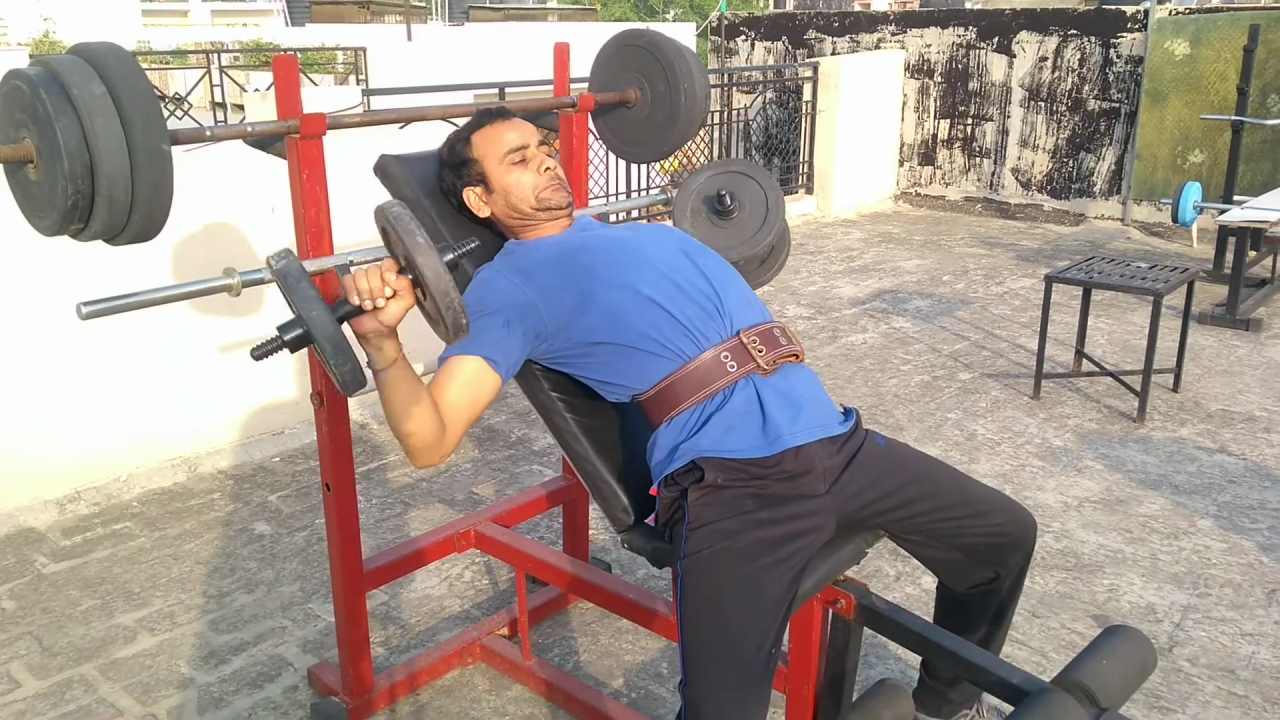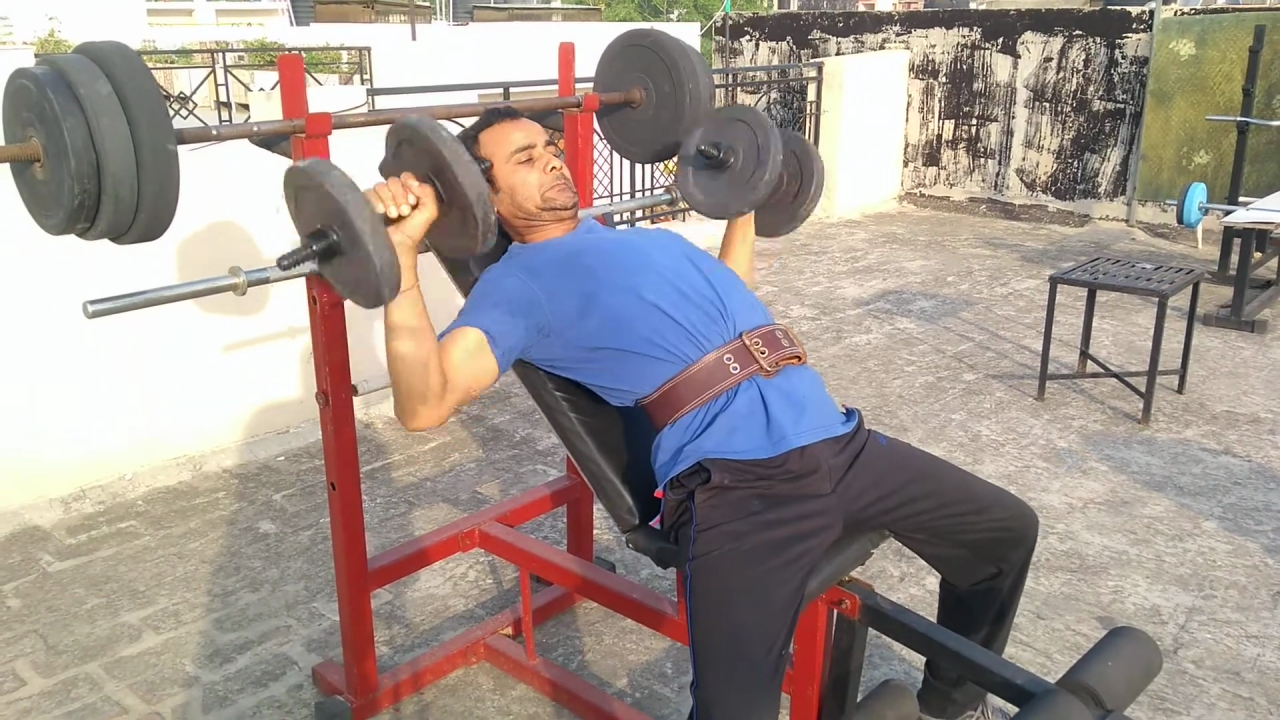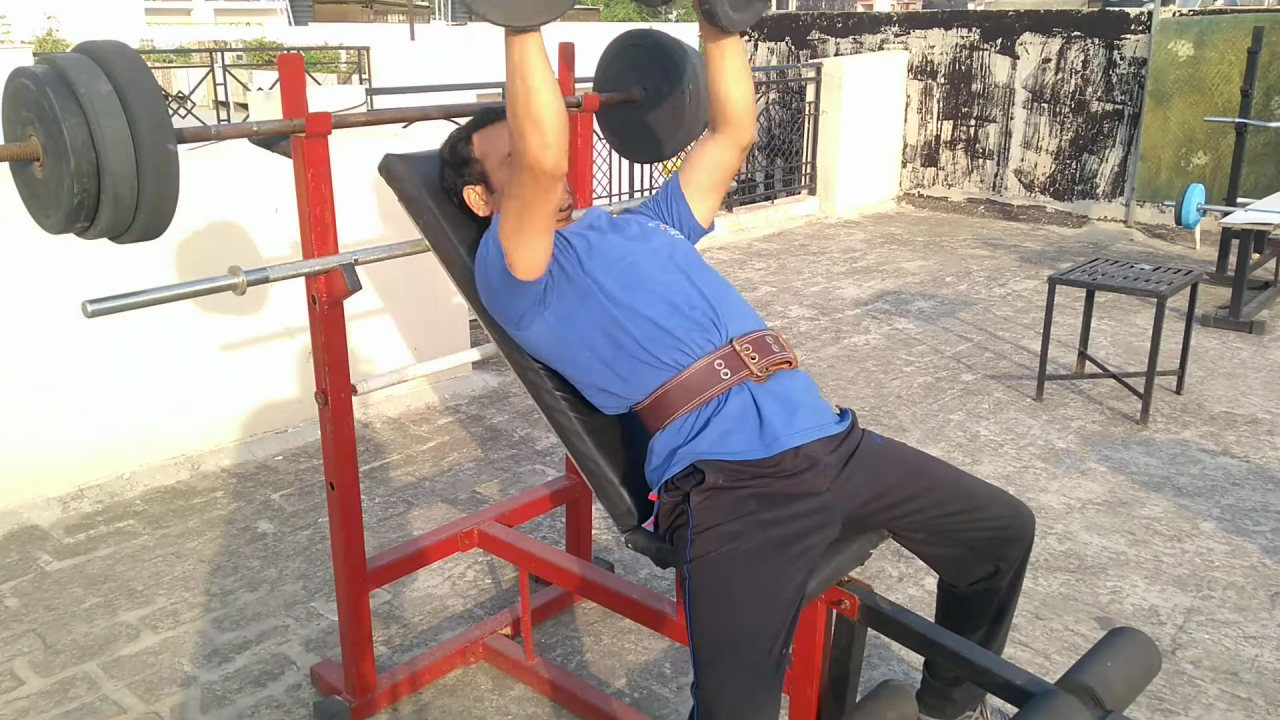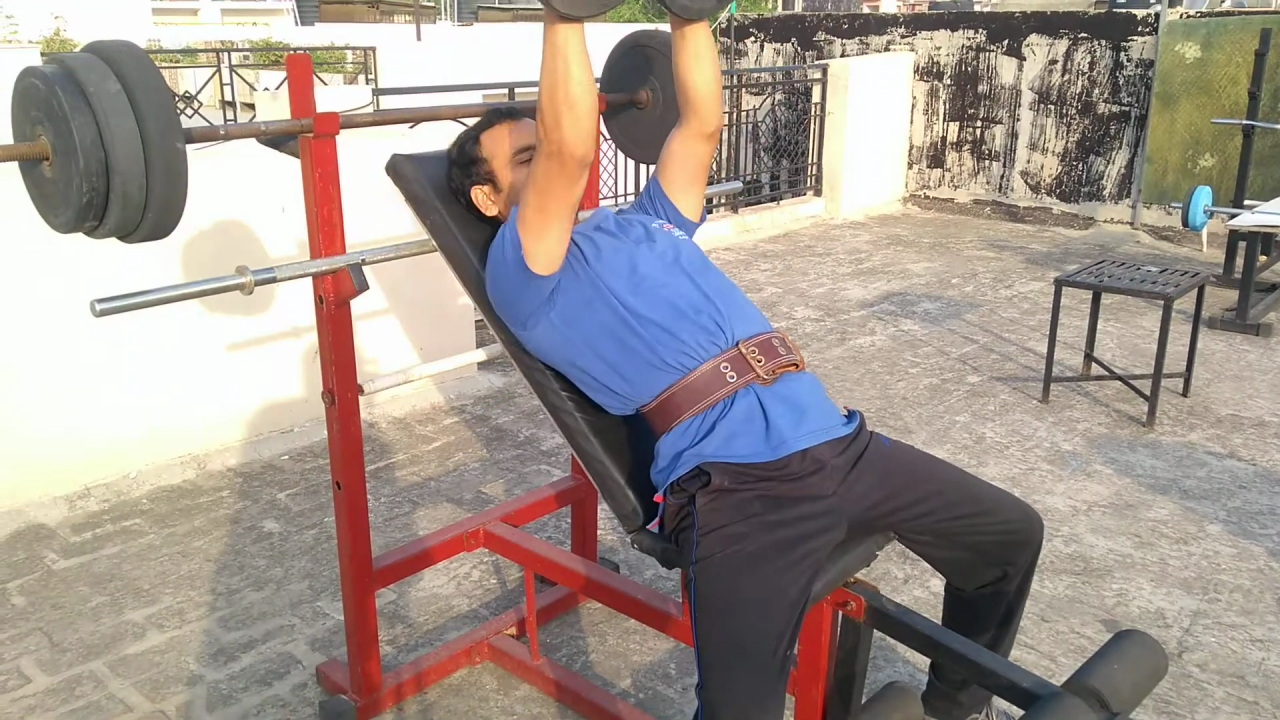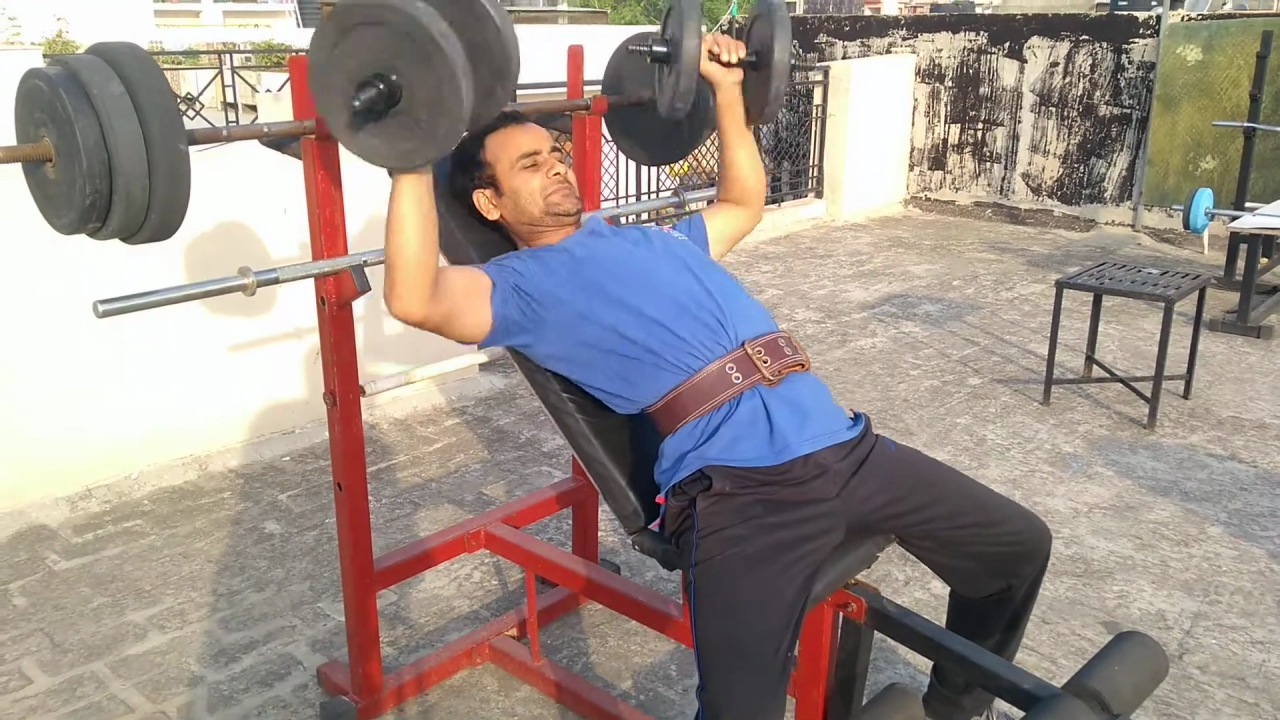
dt=0.4s
person 1, frame 1
left shoulder: (634, 233)
right shoulder: (508, 283)
right elbow: (430, 438)
left wrist: (723, 242)
right wrist: (381, 338)
left hip: (832, 437)
right hip: (730, 477)
left knee: (1004, 535)
person 1, frame 2
left shoulder: (639, 237)
right shoulder: (516, 282)
right elbow: (424, 406)
left wrist: (744, 205)
right wrist: (400, 254)
left hip: (833, 439)
right hip: (735, 480)
left knee: (1006, 531)
person 1, frame 3
left shoulder: (642, 224)
right shoulder: (517, 267)
left elbow: (732, 133)
right elbow: (534, 169)
left wrist: (719, 26)
right wrist: (524, 25)
left hip: (826, 438)
right hip: (729, 481)
left knee: (1003, 530)
person 1, frame 4
left shoulder: (643, 224)
right shoulder: (522, 273)
left elbow: (701, 124)
right elbow: (572, 146)
left wrist: (688, 17)
right wrist: (563, 17)
left hip: (833, 440)
right hip: (735, 483)
left knee: (1012, 533)
person 1, frame 5
left shoulder: (649, 236)
right shoulder: (523, 282)
left elbow: (743, 203)
right elbow: (416, 297)
left wrist: (726, 93)
left hip: (840, 441)
right hip: (737, 483)
left knee: (1019, 542)
